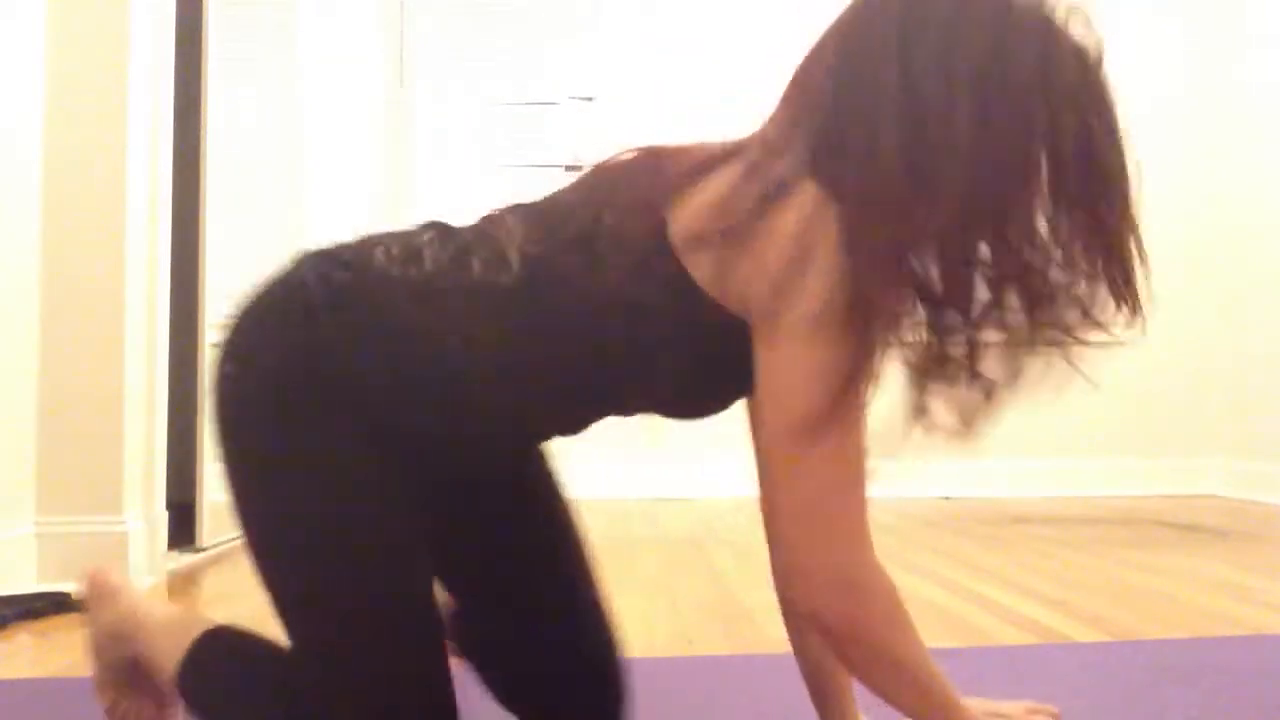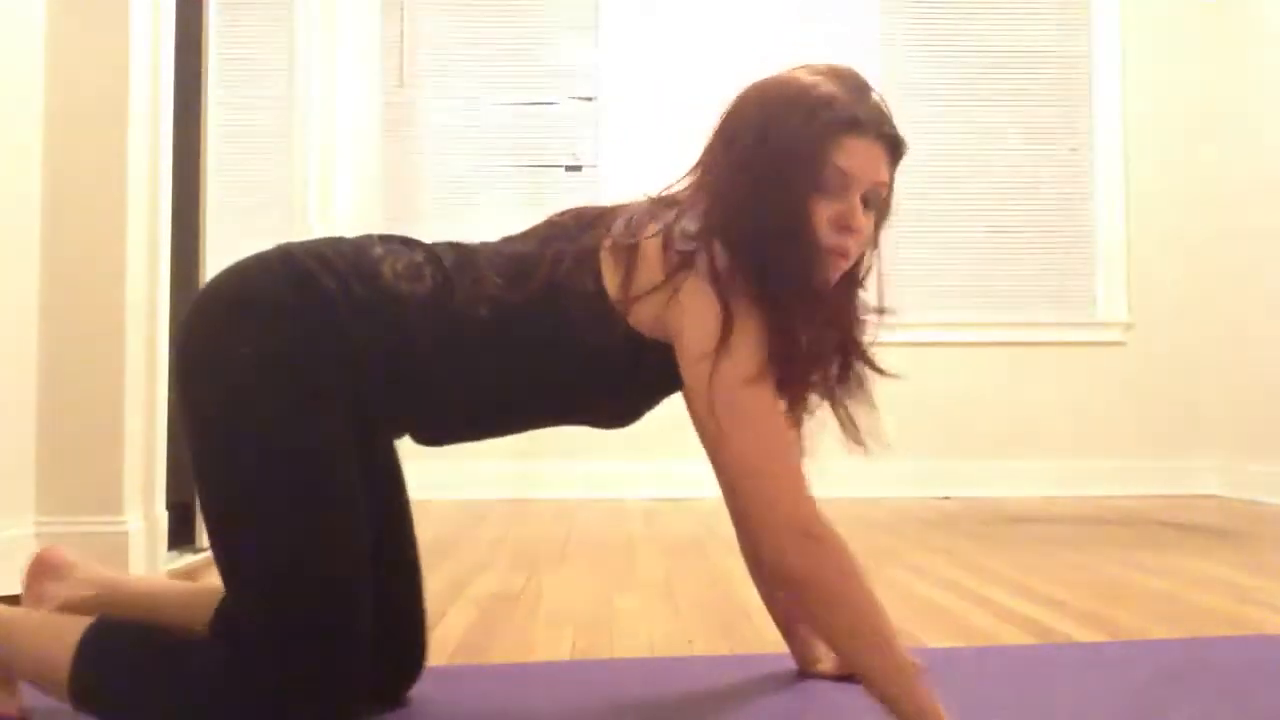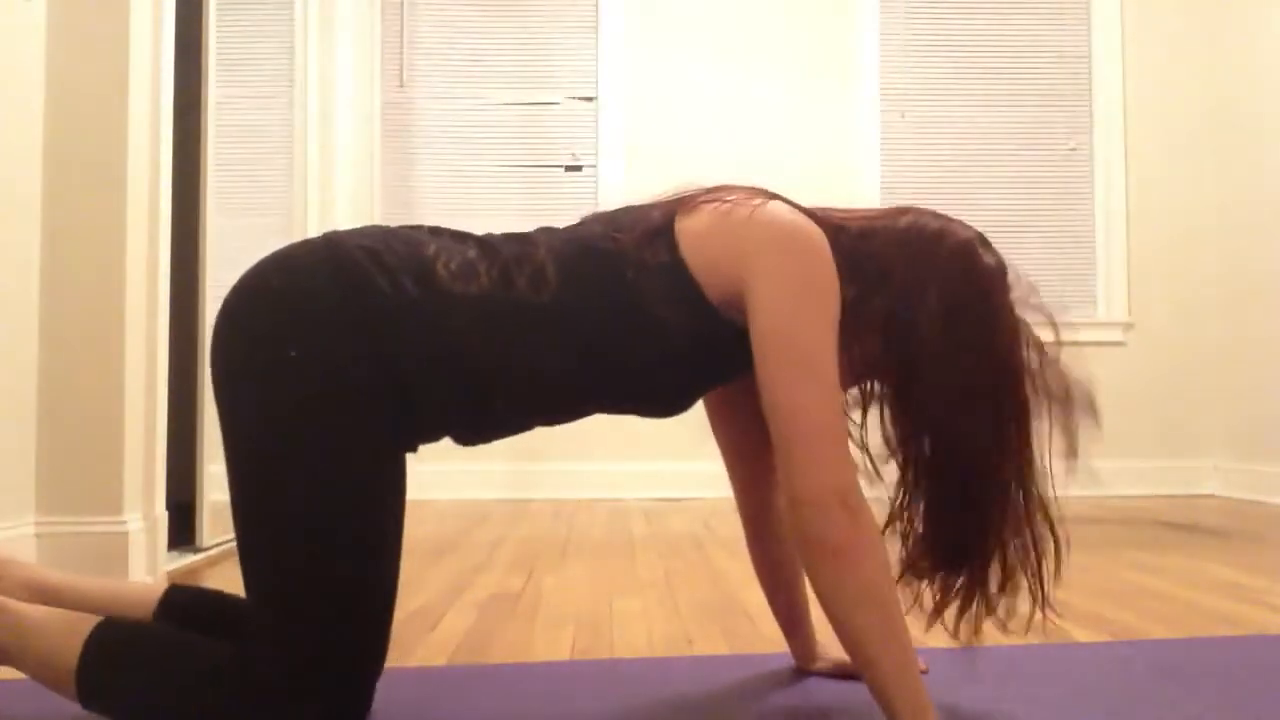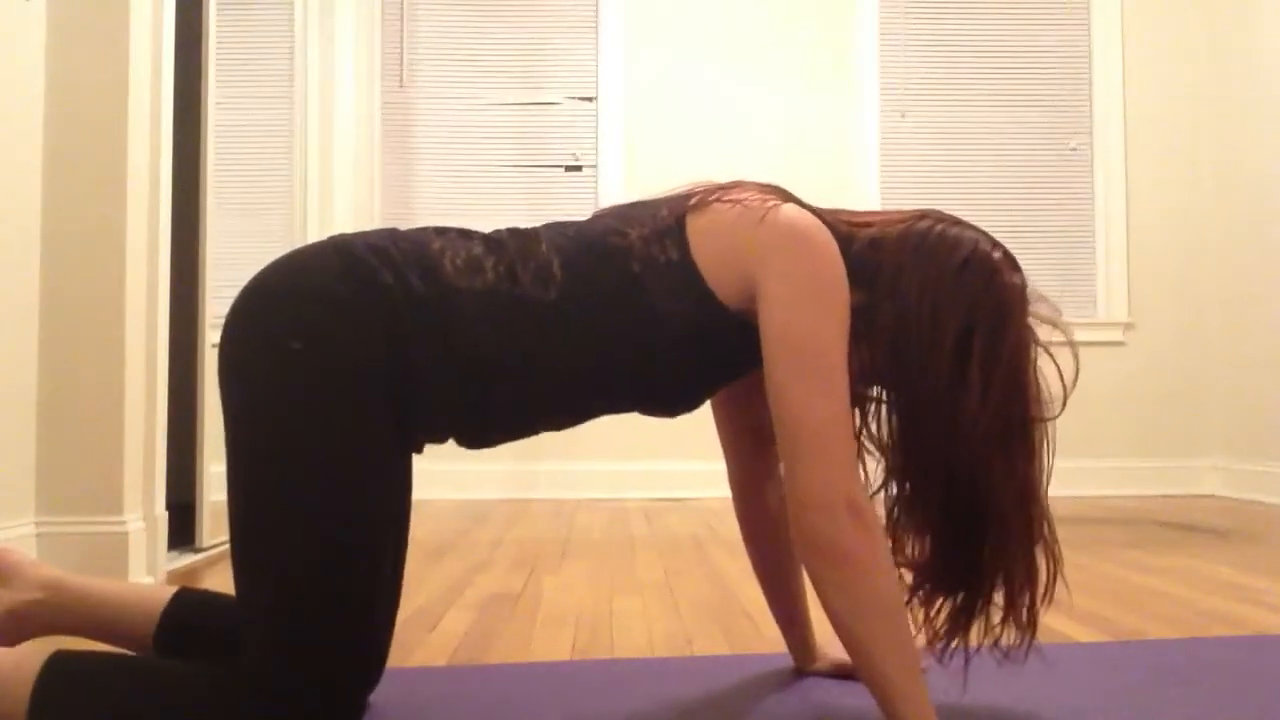
dt=1s
person 1, frame 1
left shoulder: (782, 204)
right shoulder: (805, 228)
left elbow: (803, 519)
right elbow: (831, 579)
left hip: (432, 396)
right hip: (308, 368)
right ankle: (139, 623)
person 1, frame 2
left shoulder: (699, 259)
right shoulder: (710, 272)
left elbow: (763, 507)
right elbow: (795, 536)
left hip: (316, 351)
right hip: (268, 343)
left ankle: (83, 591)
person 1, frame 3
left shoulder: (748, 297)
right shoulder: (789, 251)
left elbow: (764, 485)
right elbow: (824, 508)
left hip: (348, 345)
right hip: (310, 337)
person 1, frame 4
left shoulder: (765, 289)
right shoulder: (797, 254)
left elbow: (765, 486)
right elbow: (830, 512)
left hip: (346, 338)
right hip: (322, 335)
